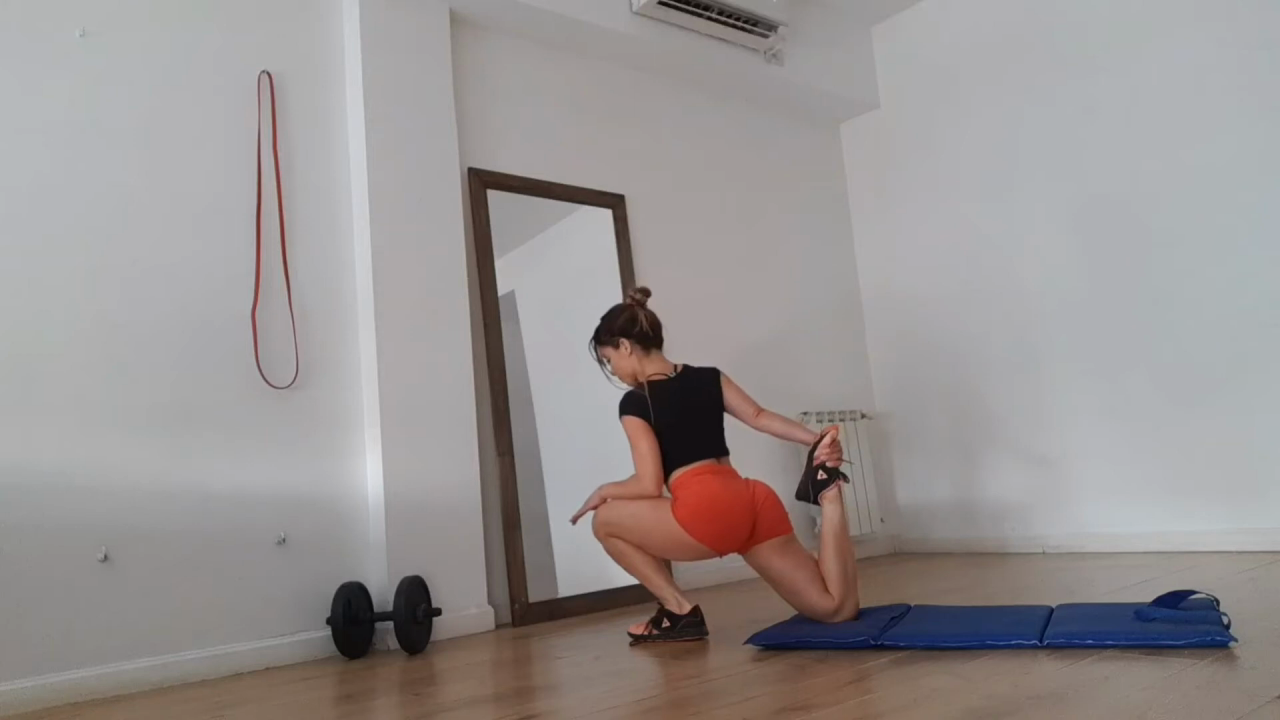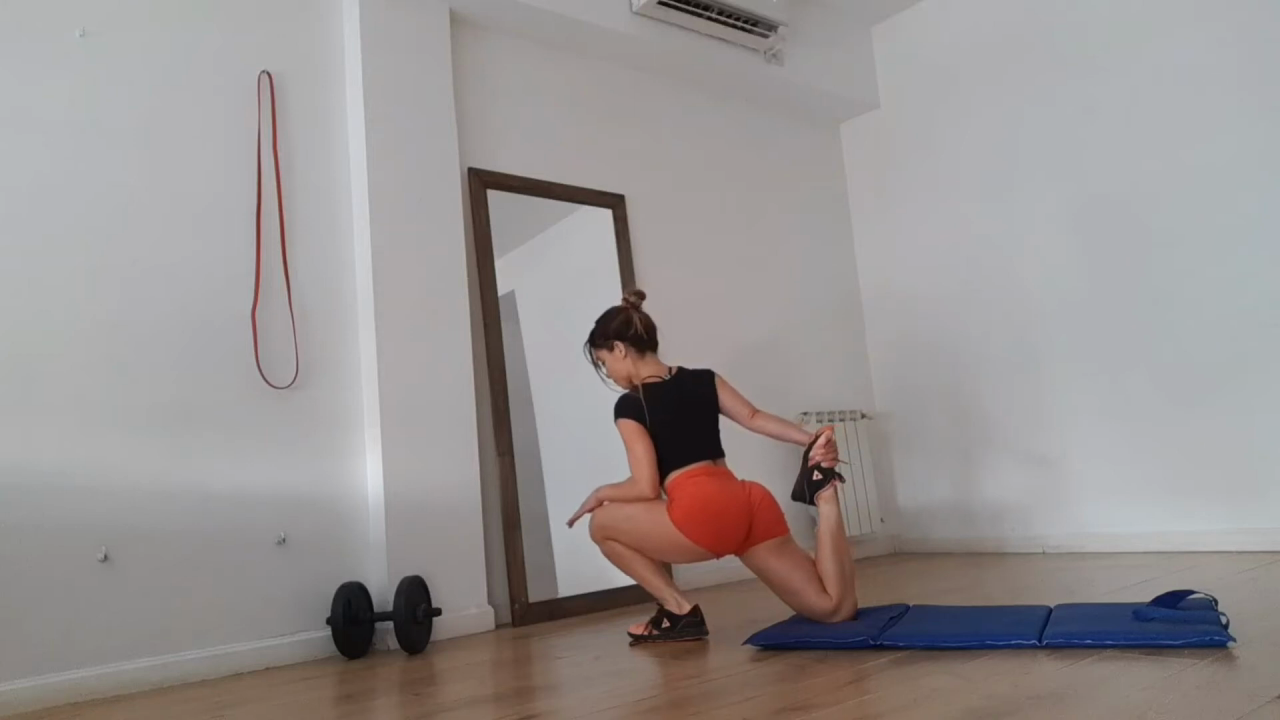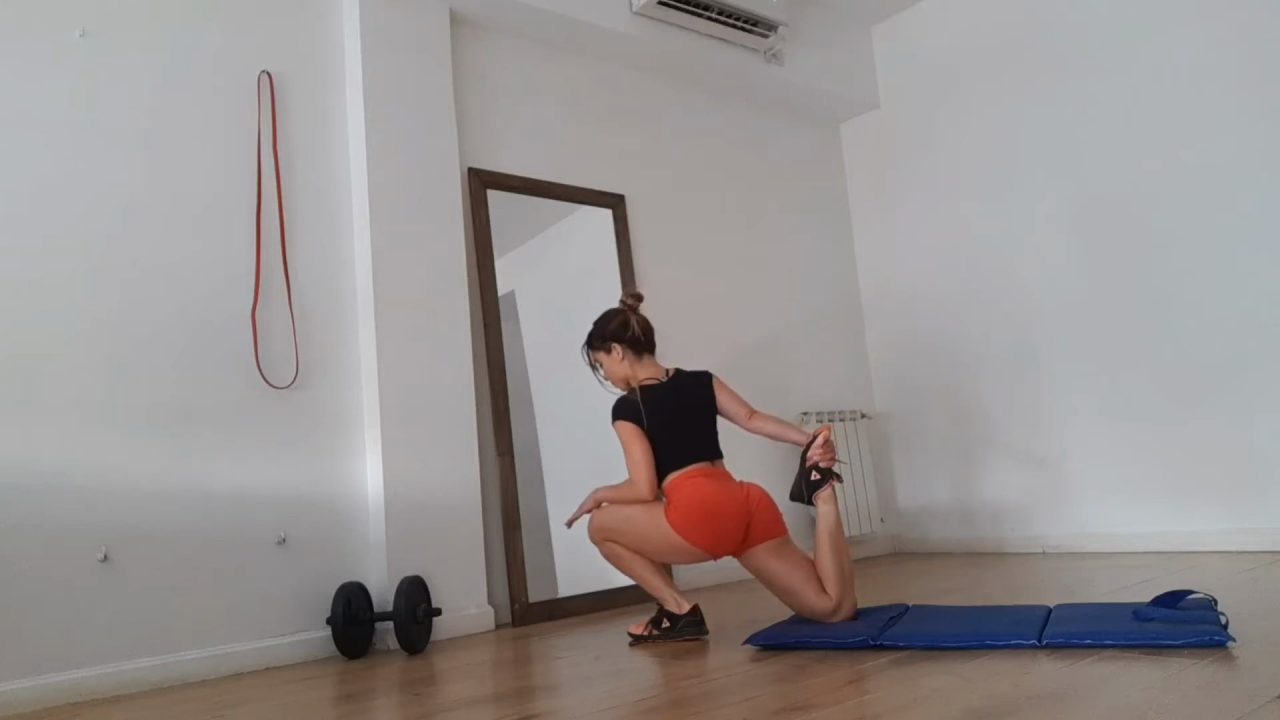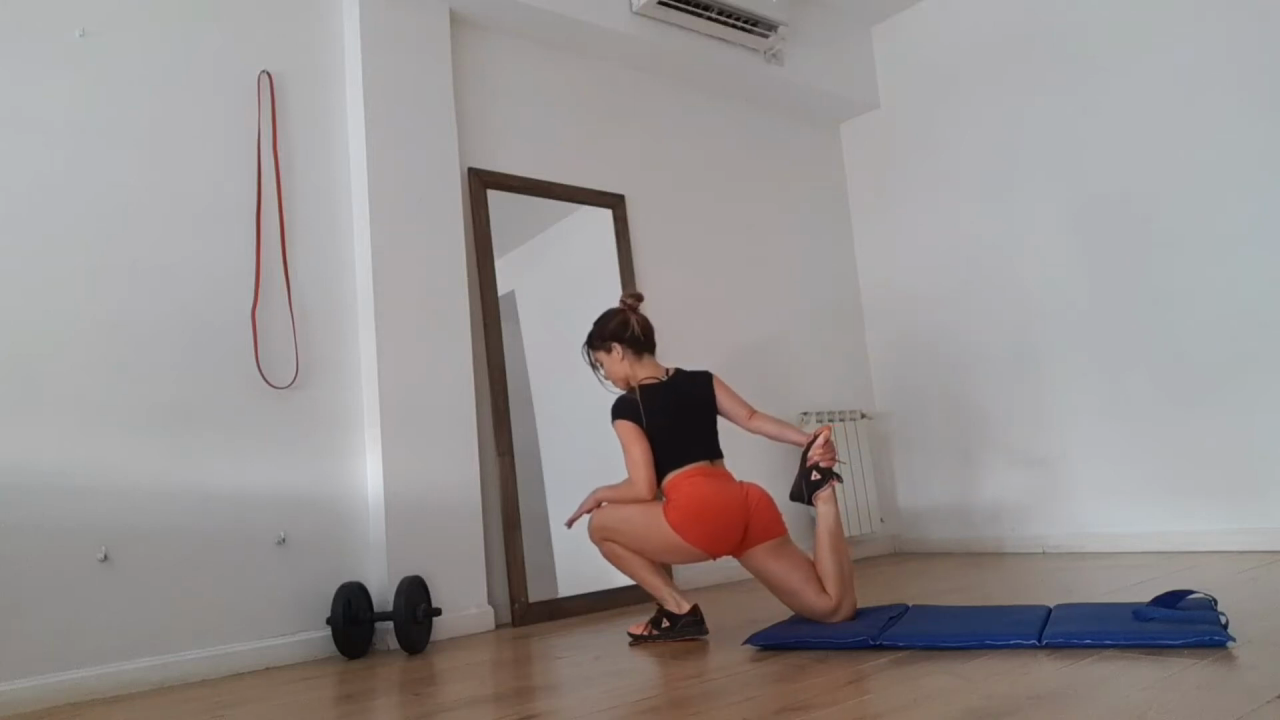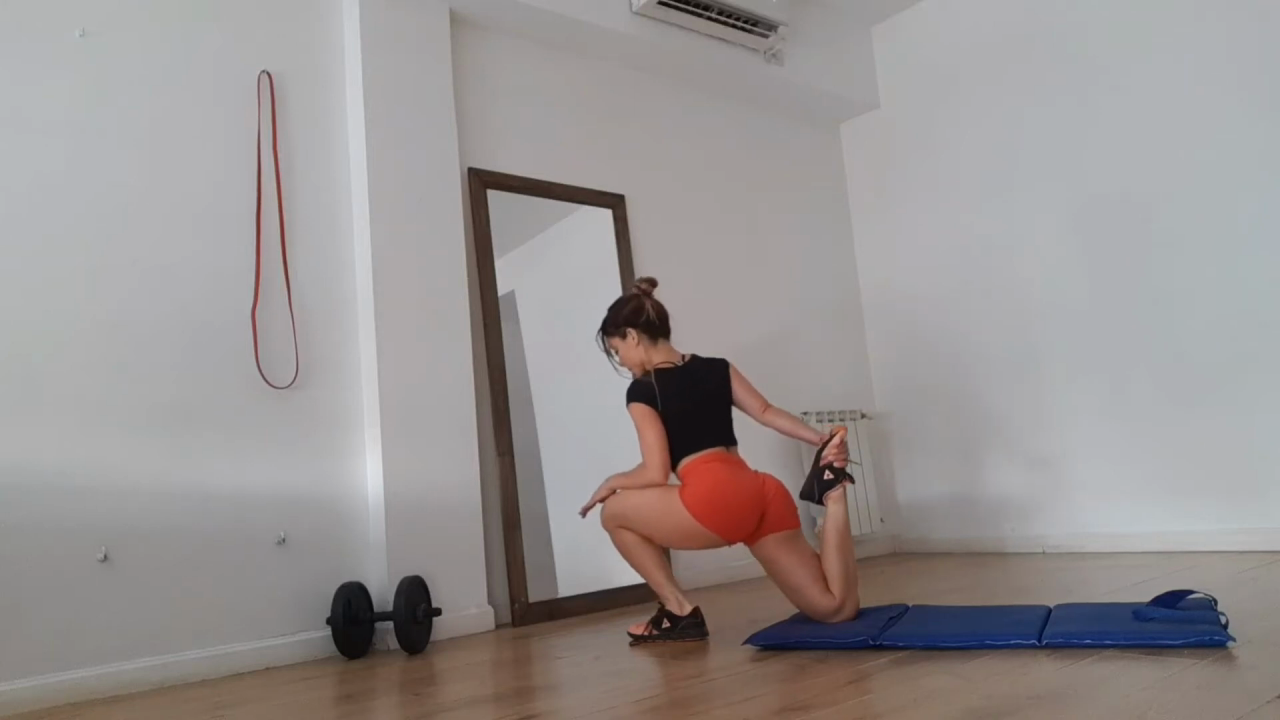
dt=0.5s
person 1, frame 1
left shoulder: (635, 403)
right shoulder: (708, 377)
left elbow: (650, 485)
right elbow: (759, 416)
left wrist: (604, 492)
right wrist: (818, 440)
left hip: (708, 512)
right hip: (755, 503)
left knee: (605, 520)
left ankle: (679, 611)
person 1, frame 2
left shoulder: (630, 405)
right shoulder: (703, 379)
left elbow: (646, 488)
right elbow: (753, 417)
left wrist: (601, 494)
right wrist: (813, 442)
left hip: (704, 513)
right hip: (752, 504)
left knee: (602, 524)
left ankle: (679, 611)
person 1, frame 3
left shoulder: (627, 408)
right shoulder: (700, 381)
left elbow: (645, 490)
right elbow: (752, 418)
left wrist: (599, 495)
right wrist: (810, 441)
left hip: (703, 517)
right hip: (749, 506)
left knee: (601, 525)
left ankle: (678, 612)
person 1, frame 4
left shoulder: (627, 407)
right shoulder: (701, 381)
left elbow: (643, 490)
right elbow: (751, 418)
left wrist: (599, 495)
right wrist: (810, 441)
left hip: (701, 515)
right hip: (750, 505)
left knee: (600, 525)
right knee: (836, 607)
left ankle: (678, 611)
person 1, frame 5
left shoulder: (642, 391)
right shoulder: (717, 368)
left elbow: (656, 474)
right elbow: (766, 412)
left wrist: (611, 483)
right wrist: (823, 441)
left hip: (716, 499)
right hip: (764, 494)
left knee: (614, 512)
right knee: (836, 608)
left ankle: (679, 612)
